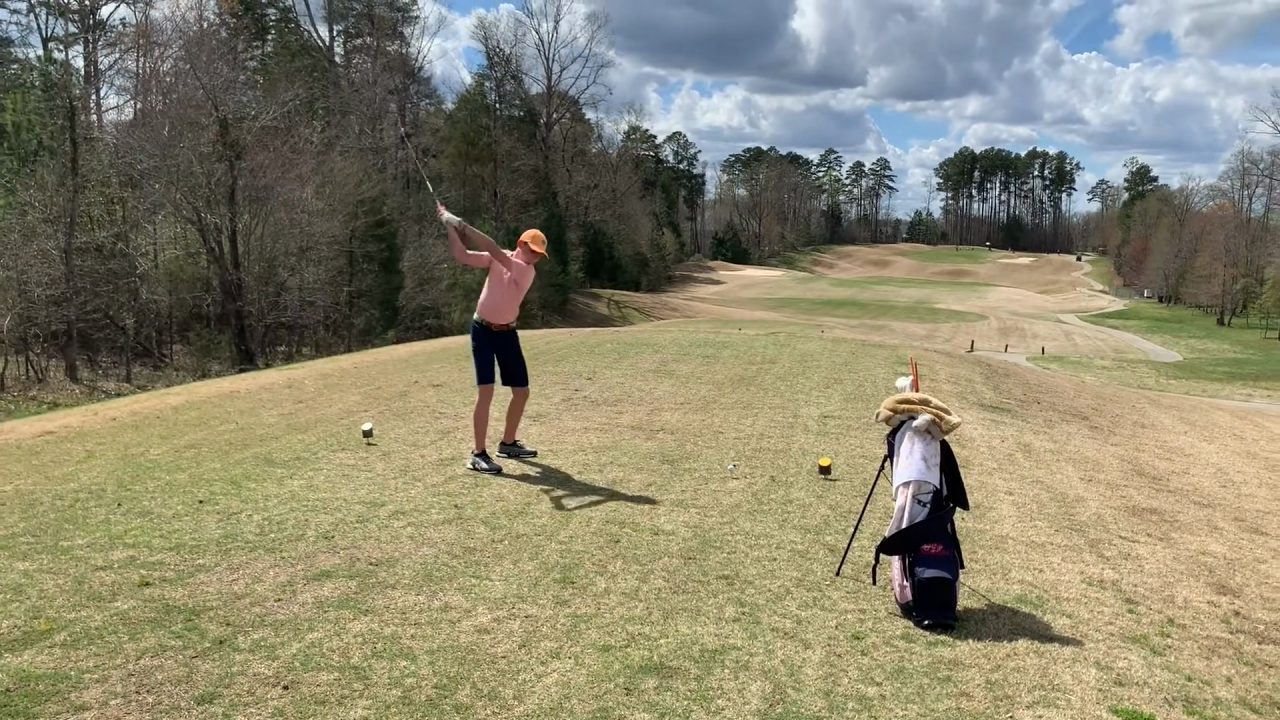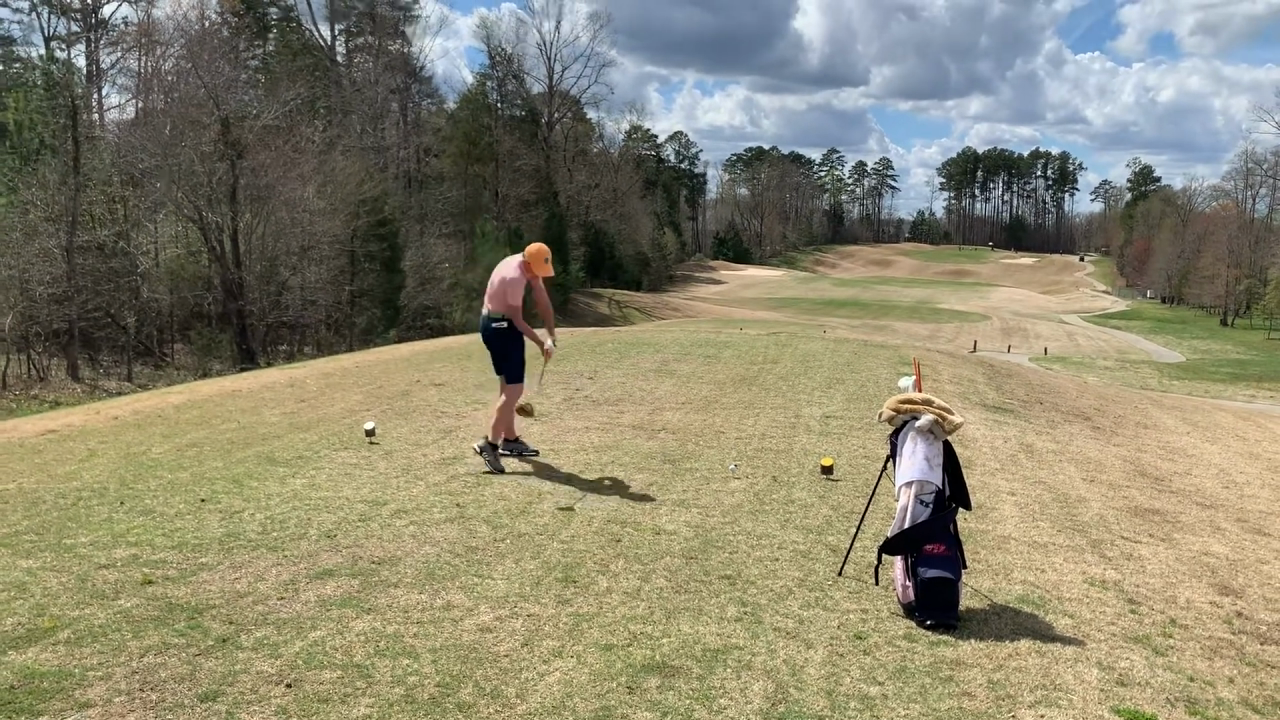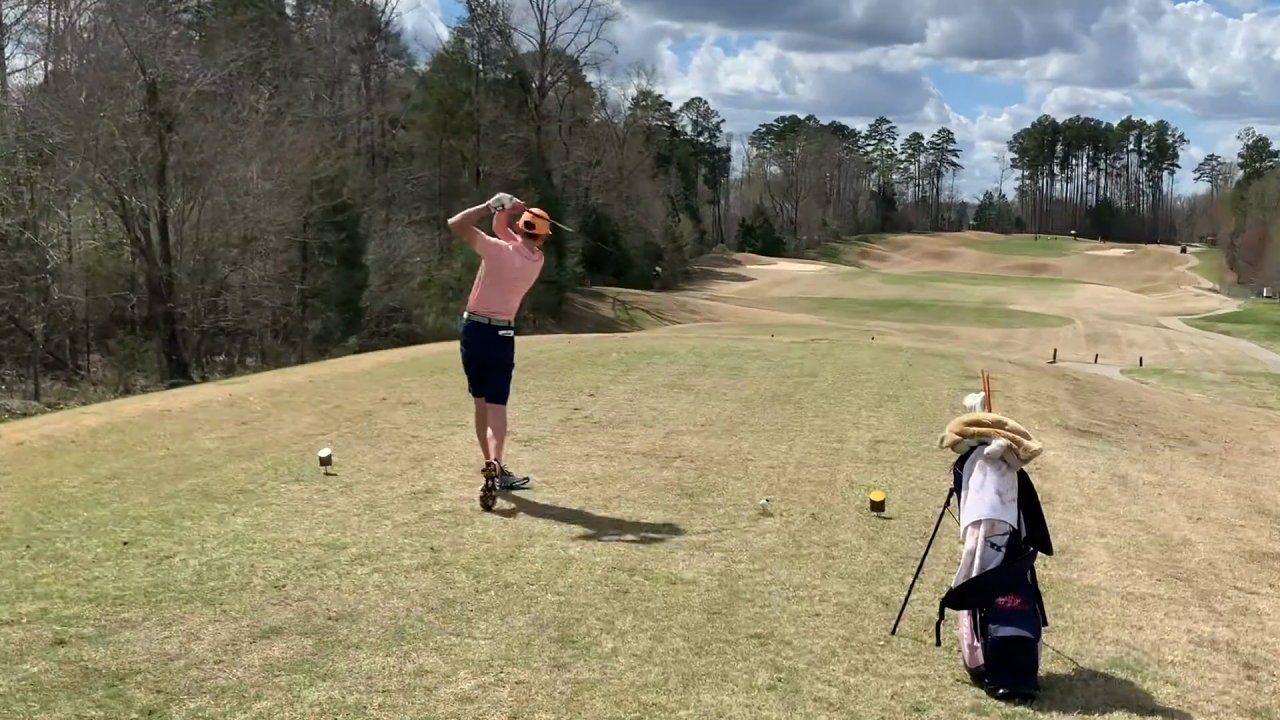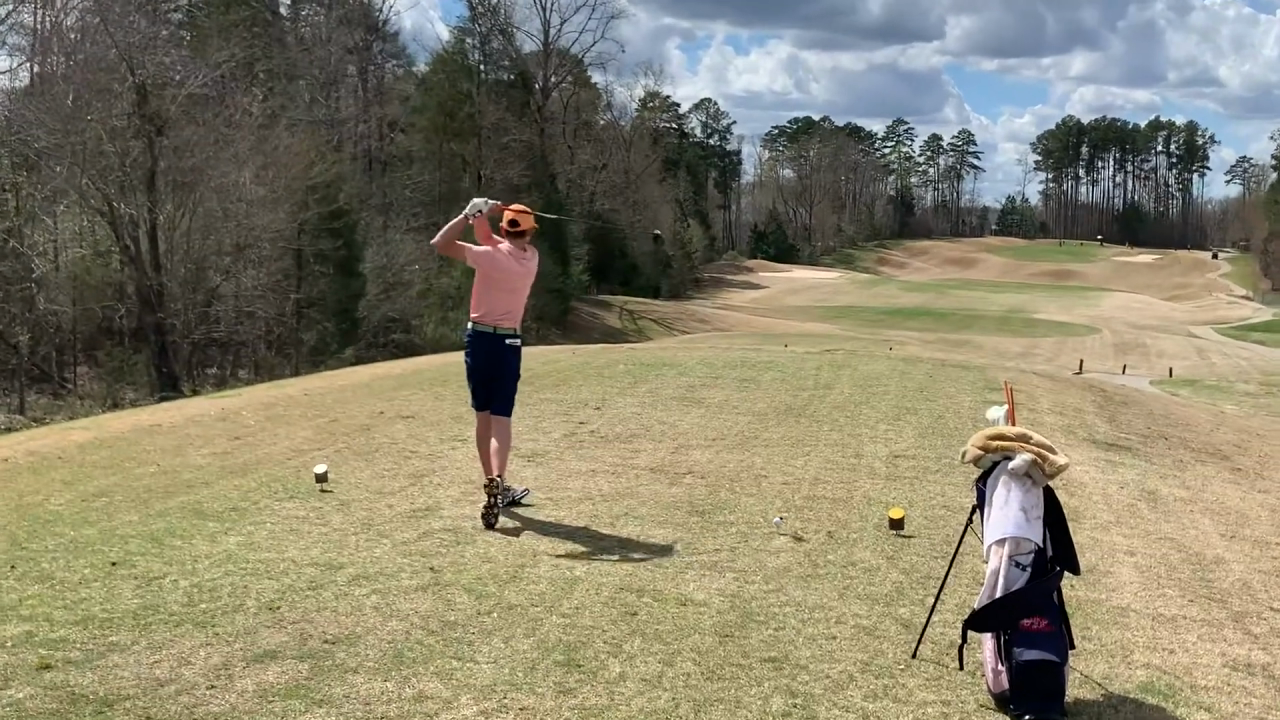
dt=0.5s
person 1, frame 1
left shoulder: (526, 270)
right shoulder: (498, 257)
left elbow: (494, 250)
right elbow: (462, 256)
left wrist: (460, 224)
right wrist: (453, 226)
left hip: (506, 333)
right hip: (482, 330)
left knee: (522, 392)
right knee: (485, 391)
left ankle: (508, 443)
right ankle: (478, 454)
person 1, frame 2
left shoulder: (522, 259)
right shoulder: (515, 277)
left elbow: (542, 300)
right elbow: (517, 319)
left wrist: (551, 334)
right wrist: (540, 341)
left hip: (492, 326)
right hip: (503, 329)
left knee: (509, 385)
right knee: (514, 389)
left ankle: (509, 439)
right ankle: (491, 443)
person 1, frame 3
left shoulder: (499, 250)
right shoulder: (537, 260)
left elbow: (455, 225)
right elbow: (501, 228)
left wrist: (491, 205)
right wrist: (503, 207)
left hip: (473, 329)
right hip: (501, 334)
left knee: (481, 403)
right knee: (496, 407)
left ankle: (494, 469)
right ankle: (494, 466)
person 1, frame 4
left shoulder: (491, 257)
right shoulder: (532, 257)
left elbow: (440, 245)
right elbow: (485, 238)
left wrist: (469, 214)
right wrist: (480, 216)
left hip: (479, 339)
right hip: (508, 343)
left knee: (484, 417)
right knee: (501, 418)
